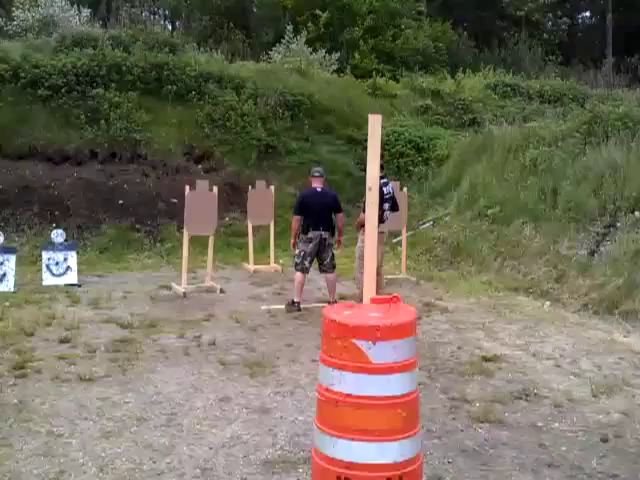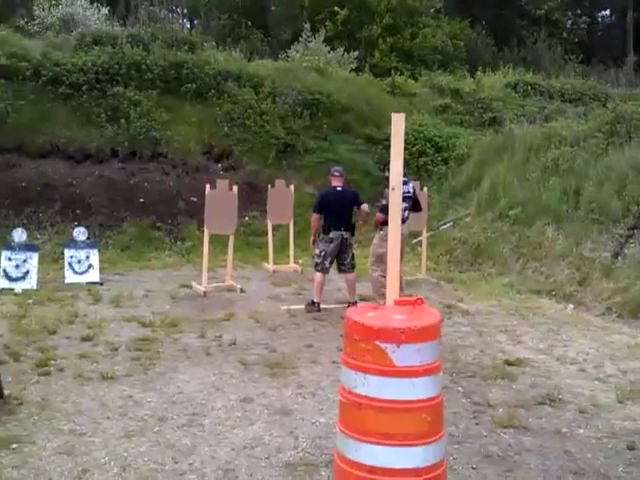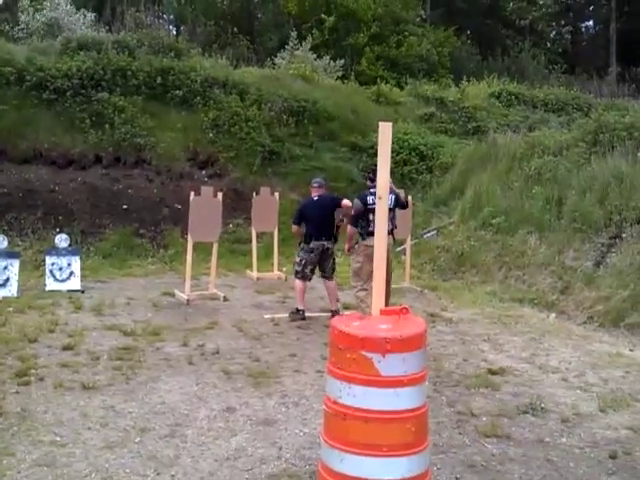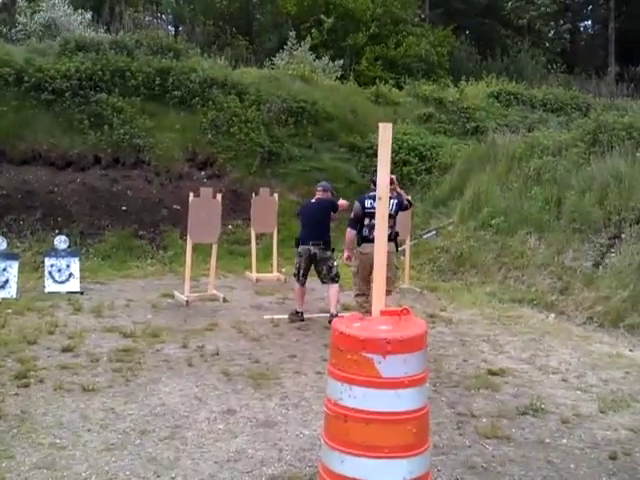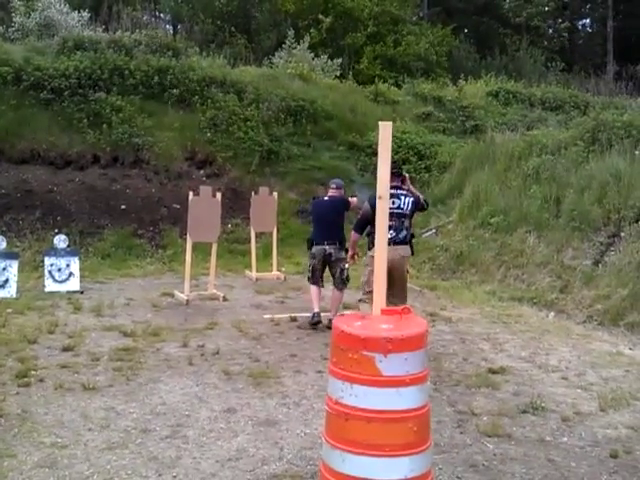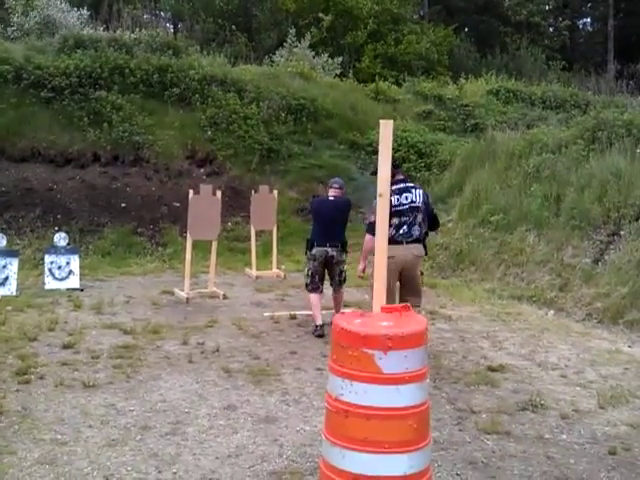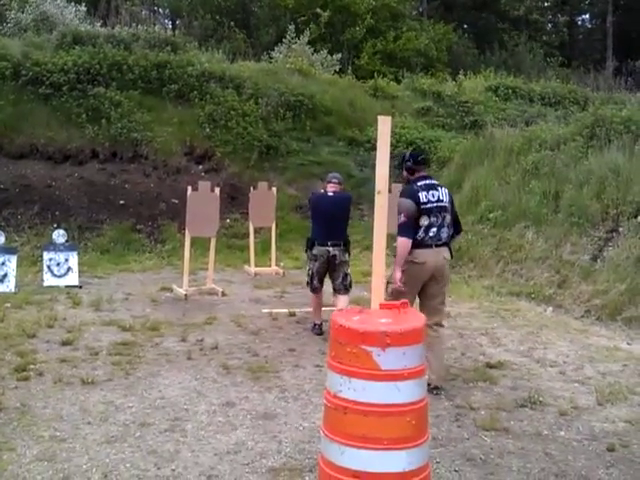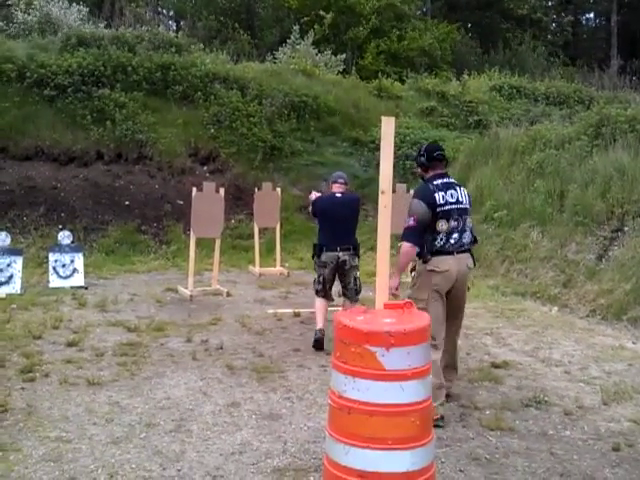
dt=0.4s
person 1, frame 1
right shoulder: (388, 185)
left elbow: (366, 214)
right elbow: (395, 208)
left wrist: (358, 224)
right hip: (381, 229)
left knee: (363, 269)
right knee: (377, 268)
person 1, frame 2
right shoulder: (409, 185)
left elbow: (382, 214)
right elbow: (418, 207)
left wrist: (375, 224)
left hip: (388, 232)
right hip: (402, 231)
left knee: (377, 269)
person 1, frame 3
left shoulder: (363, 197)
right shoulder: (392, 196)
left elbow: (353, 223)
right elbow: (405, 203)
left wrist: (348, 242)
right wrist: (392, 188)
left hip: (367, 243)
right hip: (386, 242)
left knee: (362, 283)
right knee: (384, 280)
left ankle: (368, 315)
person 1, frame 4
left shoulder: (363, 200)
right shoulder: (395, 200)
left elbow: (352, 227)
right elbow: (408, 204)
left wrist: (347, 250)
right wrist: (397, 189)
left hip: (366, 248)
right hip: (388, 249)
left knee: (362, 290)
right knee: (388, 290)
person 1, frame 5
left shoulder: (374, 200)
right shoulder: (411, 199)
left elbow: (358, 227)
right elbow: (424, 204)
left wrist: (352, 249)
right wrist: (410, 187)
right hip: (401, 252)
left knee: (370, 296)
right knee: (398, 298)
person 1, frame 6
right shoulder: (421, 194)
left elbow: (372, 232)
right elbow: (434, 224)
left wrist: (362, 261)
left hip: (390, 253)
right hip: (415, 252)
left knee: (385, 304)
right knee: (412, 302)
person 1, frame 7
left shoulder: (409, 193)
right shoulder: (444, 191)
left elbow: (405, 234)
right elbow: (455, 228)
left wrist: (397, 268)
left hip: (417, 257)
right hip: (441, 257)
right knee: (434, 320)
right ankle: (435, 379)
person 1, frame 8
left shoulder: (424, 194)
right shoulder: (462, 192)
left elbow: (411, 240)
left wrist: (396, 275)
left hip: (435, 267)
right hip: (463, 263)
left knee: (430, 336)
right knee: (451, 330)
left ankle: (433, 406)
right ankle: (446, 386)
person 2, frame 1
left shoulder: (304, 195)
right shoulder: (332, 195)
left elbow: (296, 219)
right elbow: (339, 217)
left wrist: (293, 237)
right wrist: (340, 235)
left hip: (308, 235)
right hip: (326, 235)
left knee: (301, 269)
right knee: (329, 269)
left ankle: (296, 302)
right ankle: (332, 301)
person 2, frame 2
left shoulder: (324, 194)
right shoulder: (351, 193)
left elbow: (315, 217)
right elbow: (365, 209)
left wrist: (313, 235)
right wrist: (361, 221)
left hip: (329, 235)
right hip: (346, 234)
left knee: (320, 269)
right knee: (349, 269)
left ankle: (315, 303)
right ankle: (352, 302)
person 2, frame 3
left shoulder: (303, 205)
right shoulder: (330, 199)
left elbow: (295, 229)
right elbow: (348, 204)
left hip: (310, 244)
right hip: (328, 244)
left knee: (300, 277)
right knee: (329, 277)
left ankle: (300, 310)
right ankle: (335, 310)
person 2, frame 4
left shoulder: (303, 208)
right shoulder: (328, 203)
right elbow: (344, 205)
right wrist: (340, 203)
left hip: (303, 247)
right hip: (322, 249)
left knee: (300, 281)
right knee: (332, 281)
left ankle: (298, 313)
right ankle: (333, 314)
person 2, frame 5
left shoulder: (315, 204)
right shoulder: (341, 201)
right elbow: (353, 202)
right wrist: (352, 199)
left hip: (316, 248)
right hip: (336, 248)
left knee: (315, 282)
right knee: (340, 285)
left ankle: (315, 313)
right ankle: (332, 318)
person 2, frame 6
left shoulder: (316, 203)
right shoulder: (346, 203)
left hip: (316, 250)
right hip: (337, 250)
left knee: (315, 289)
right knee: (337, 287)
left ankle: (318, 325)
person 2, frame 7
left shoulder: (314, 199)
right shoulder: (346, 199)
left hip: (317, 249)
right hip: (339, 250)
left knee: (316, 289)
right knee: (342, 290)
left ankle: (317, 324)
person 2, frame 8
left shoulder: (320, 202)
right shoulder: (355, 200)
left elbow: (313, 211)
left hip: (325, 255)
right hip: (348, 255)
left knee: (322, 294)
right knee: (350, 297)
left ankle: (319, 330)
